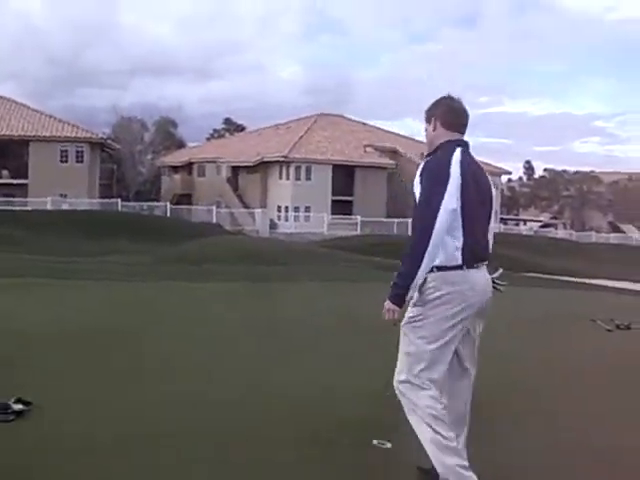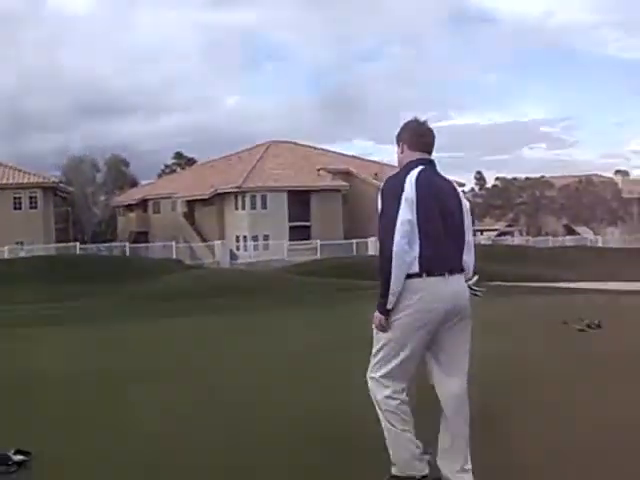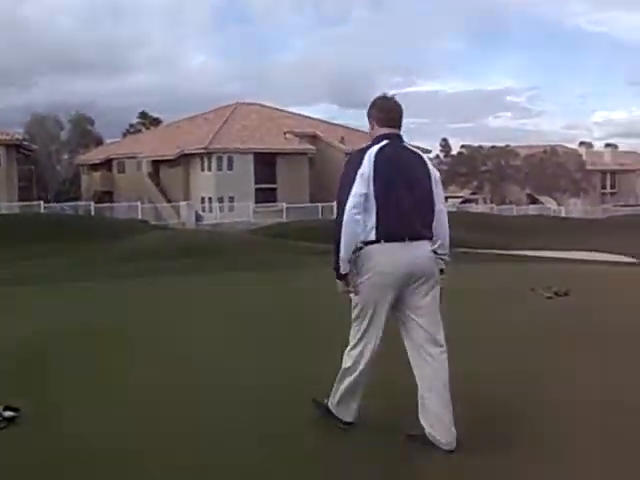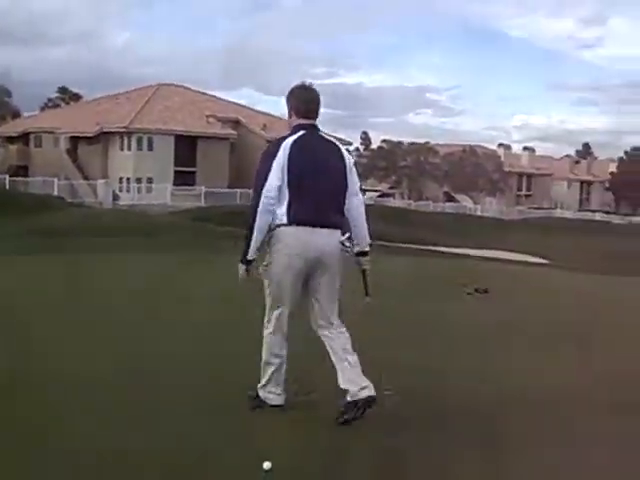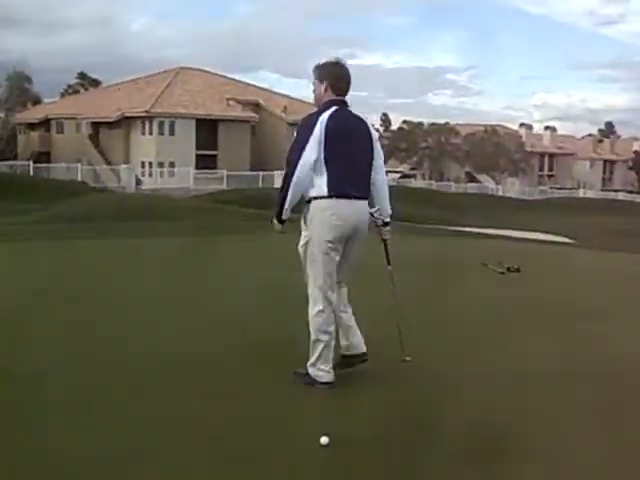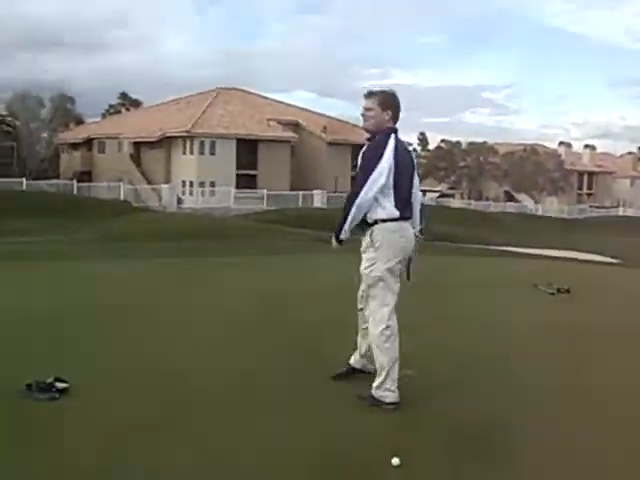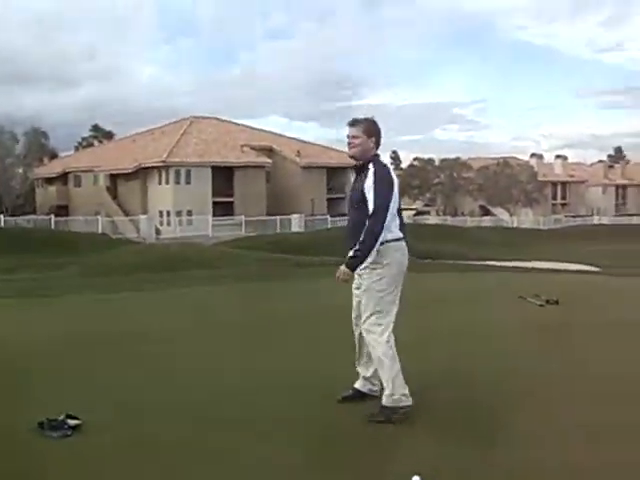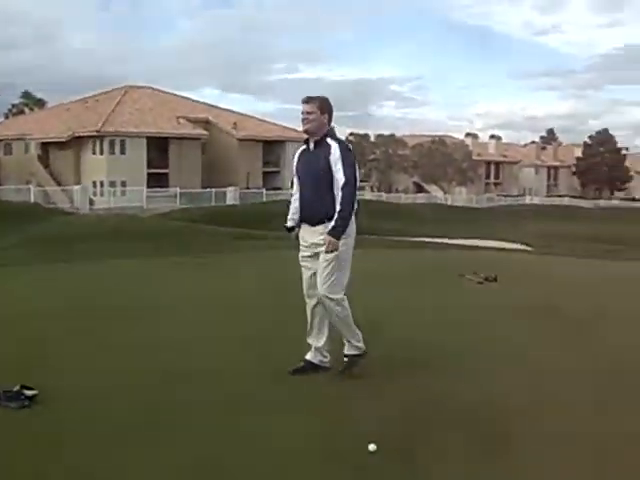
dt=0.2s
person 1, frame 1
left shoulder: (438, 164)
right shoulder: (478, 170)
left elbow: (427, 232)
left wrist: (397, 293)
left hip: (445, 285)
right hip: (478, 282)
left knee: (414, 382)
right knee: (456, 378)
person 1, frame 2
left shoulder: (399, 182)
right shoulder: (451, 189)
left elbow: (395, 245)
right elbow: (467, 247)
left wrist: (385, 303)
left hip: (417, 291)
right hip: (456, 290)
left knee: (384, 380)
right knee: (453, 383)
person 1, frame 3
left shoulder: (363, 159)
right shoulder: (423, 162)
left elbow: (349, 215)
right elbow: (439, 216)
left wrist: (341, 268)
right wrist: (440, 261)
left hip: (379, 256)
right hip: (421, 257)
left knee: (363, 340)
right knee: (428, 344)
left ankle: (341, 409)
right ankle: (440, 431)
person 1, frame 4
left shoulder: (279, 149)
right shoulder: (339, 152)
left elbow: (263, 203)
right elbow: (354, 202)
left wrist: (248, 255)
right wrist: (362, 248)
left hip: (289, 240)
right hip: (329, 242)
left knee: (277, 322)
right knee: (328, 322)
left ankle: (270, 394)
right ankle: (358, 390)
person 1, frame 5
left shoulder: (315, 122)
right shoulder: (364, 126)
left elbow: (297, 172)
right elbow: (378, 174)
left wrist: (281, 213)
right wrist: (384, 217)
left hip: (325, 211)
right hip: (358, 211)
left knee: (320, 292)
right knee: (333, 286)
left ankle: (321, 370)
right ankle: (354, 346)
person 1, frame 6
left shoulder: (379, 148)
right shoulder: (402, 150)
left elbow: (361, 195)
right elbow: (414, 196)
left wrist: (340, 233)
right wrist: (414, 234)
left hip: (384, 234)
right hip: (399, 231)
left knee: (380, 312)
right knee: (367, 303)
left ankle: (386, 391)
right ankle: (363, 361)
person 1, frame 7
left shoulder: (379, 174)
right shoulder: (359, 176)
left elbow: (378, 221)
left wrist: (354, 261)
right wrist: (353, 259)
left hip: (383, 257)
right hip: (366, 262)
left knee: (375, 326)
right knee: (363, 325)
left ankle: (396, 399)
right ankle: (367, 383)
person 1, frame 8
left shoulder: (338, 150)
right shoulder: (301, 154)
left elbow: (347, 192)
left wrist: (336, 232)
right wrist: (292, 224)
left hip: (335, 232)
right hip: (308, 232)
left knee: (329, 293)
right knee: (313, 296)
left ankle: (355, 347)
right ankle: (318, 355)
